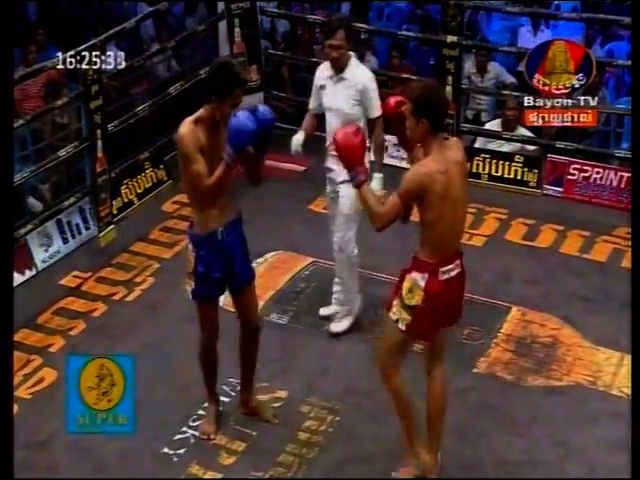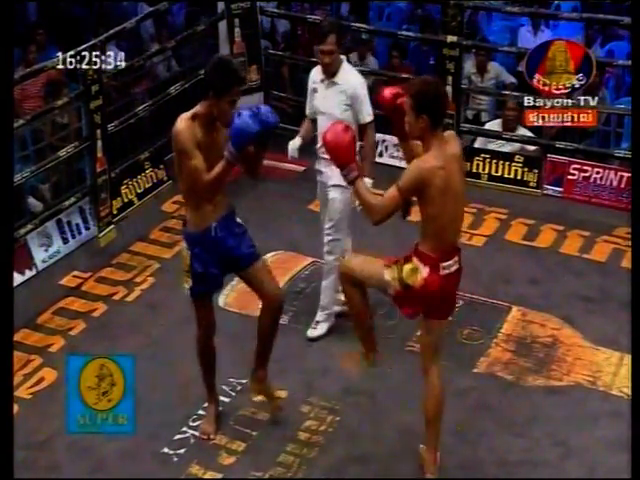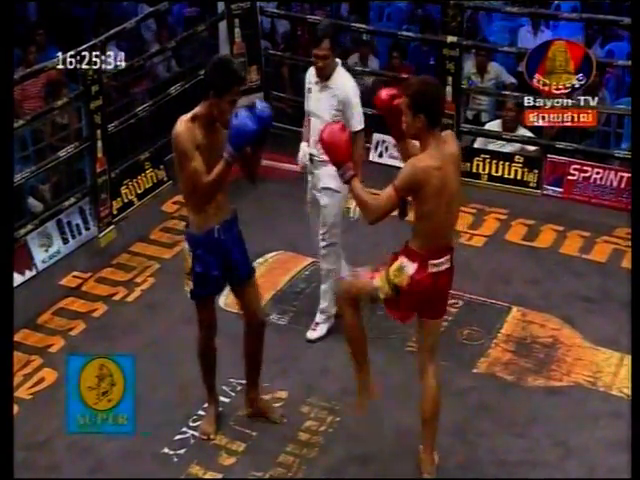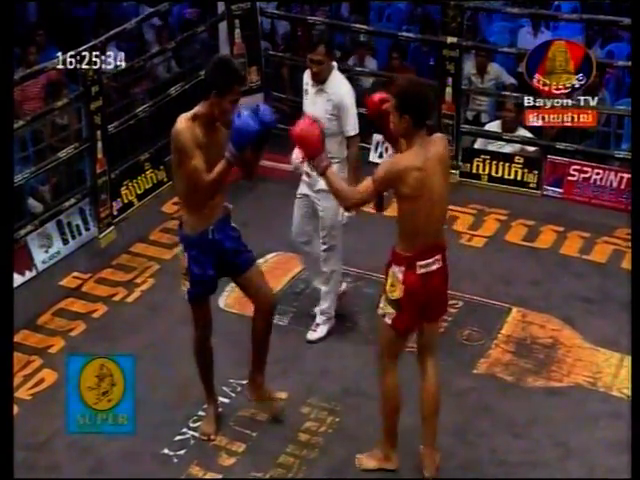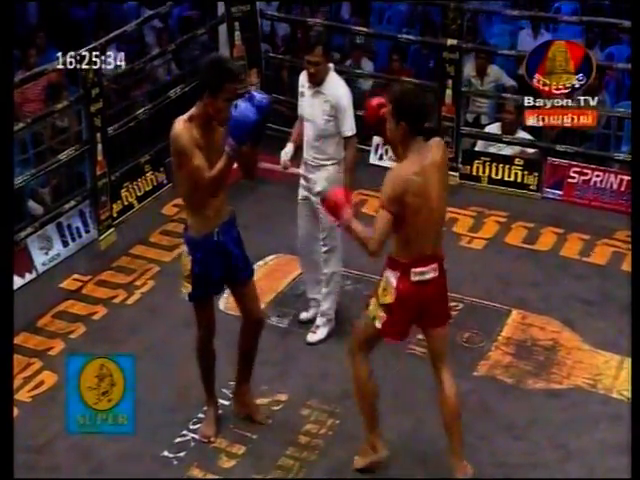
dt=0.2s
person 1, frame 1
left shoulder: (422, 174)
right shoulder: (456, 149)
left elbow: (379, 220)
left wrist: (357, 173)
right wrist: (402, 135)
left hip: (427, 279)
right hip: (454, 272)
left knee: (388, 361)
right knee: (435, 364)
person 1, frame 2
left shoulder: (423, 168)
right shoulder: (452, 143)
left elbow: (376, 213)
left wrist: (349, 170)
right wrist: (399, 128)
left hip: (425, 270)
right hip: (451, 267)
left knee: (347, 267)
right knee: (431, 364)
left ankle: (368, 352)
person 1, frame 3
left shoulder: (421, 168)
right shoulder: (450, 143)
left elbow: (373, 212)
left wrist: (344, 168)
right wrist: (395, 127)
left hip: (416, 268)
right hip: (442, 267)
left knee: (346, 291)
right knee: (428, 364)
left ankle: (364, 381)
person 1, frame 4
left shoulder: (400, 166)
right shoulder: (440, 144)
left elbow: (350, 200)
left wrist: (319, 161)
right wrist: (387, 130)
left hip: (407, 271)
right hip: (437, 266)
left knee: (387, 363)
right knee: (428, 360)
person 1, frame 5
left shoulder: (399, 178)
right shoulder: (438, 149)
left elbow: (373, 245)
left wrist: (345, 216)
right wrist: (386, 125)
left hip: (404, 280)
right hip: (434, 273)
left knee: (357, 348)
right knee: (442, 367)
left ankle: (373, 444)
person 2, frame 1
left shoulder: (231, 127)
right shoulder: (188, 134)
left elbow: (255, 178)
right elbow: (205, 192)
left wrist: (258, 145)
right wrist: (230, 156)
left hip: (233, 229)
right hip: (206, 239)
left knee: (252, 323)
right knee: (209, 331)
left ankle: (247, 396)
right ankle: (212, 403)
person 2, frame 2
left shoulder: (228, 122)
right shoulder: (185, 129)
left elbow: (253, 171)
right elbow: (204, 187)
left wrist: (258, 142)
right wrist: (231, 153)
left hip: (229, 224)
right hip: (200, 235)
left knee: (274, 298)
right knee: (207, 327)
left ankle: (259, 375)
right ankle: (212, 402)
person 2, frame 3
left shoulder: (227, 124)
right shoulder: (185, 131)
left elbow: (251, 173)
right elbow: (203, 189)
left wrist: (255, 142)
right wrist: (230, 154)
left hip: (230, 228)
right hip: (202, 238)
left knee: (256, 319)
right knee: (208, 328)
left ankle: (254, 396)
right ankle: (212, 403)
person 2, frame 4
left shoulder: (225, 123)
right shoulder: (185, 129)
left elbow: (247, 171)
right elbow: (204, 187)
left wrist: (255, 142)
right wrist: (232, 151)
left hip: (224, 226)
right hip: (197, 237)
left knee: (266, 300)
right knee: (203, 328)
left ankle: (257, 382)
right ankle: (211, 403)
person 2, frame 5
left shoulder: (223, 122)
right shoulder: (183, 131)
left elbow: (250, 169)
right elbow: (207, 185)
left wrist: (251, 136)
right wrist: (232, 147)
left hip: (228, 229)
right hip: (201, 240)
left knee: (254, 316)
right knee: (206, 330)
left ankle: (243, 393)
right ankle: (211, 405)
person 3, frame 1
left shoulder: (363, 78)
right shoulder: (321, 73)
left elbow: (377, 127)
left wrist: (377, 173)
right wrist: (301, 134)
right hip: (331, 163)
left knee: (343, 239)
right knee: (338, 237)
left ankle: (350, 307)
right ankle: (342, 300)
person 3, frame 2
left shoulder: (354, 82)
right shoulder: (314, 76)
left elbow: (368, 133)
left wrist: (367, 178)
right wrist: (299, 139)
left hip: (344, 171)
right hip: (322, 165)
left knee: (333, 243)
right knee: (337, 239)
left ankle: (326, 313)
right ankle: (344, 298)
person 3, frame 3
left shoulder: (347, 88)
right shoulder: (310, 77)
left elbow: (359, 141)
right wrist: (304, 144)
left hip: (335, 174)
right hip: (314, 168)
left knee: (328, 246)
right knee: (326, 241)
left ankle: (325, 314)
person 3, frame 4
left shoulder: (342, 92)
right shoulder: (308, 79)
left elbow: (353, 145)
right hip: (309, 172)
left knee: (328, 247)
right knee: (300, 234)
left ankle: (326, 315)
right ankle: (332, 286)
person 3, frame 5
left shoulder: (339, 93)
right shoulder: (303, 81)
left elbow: (350, 146)
right wrist: (290, 145)
left hip: (328, 177)
right hip: (306, 173)
left knee: (329, 249)
right knee: (305, 242)
left ankle: (326, 316)
right ankle: (316, 300)
